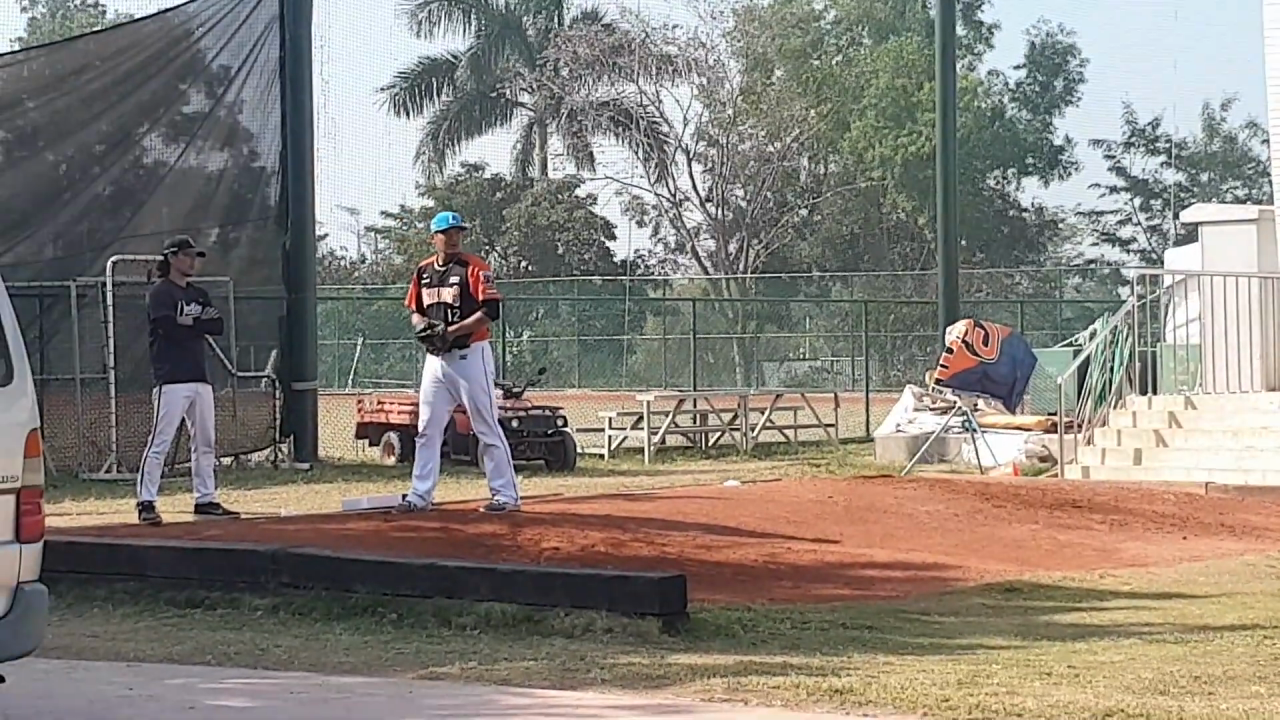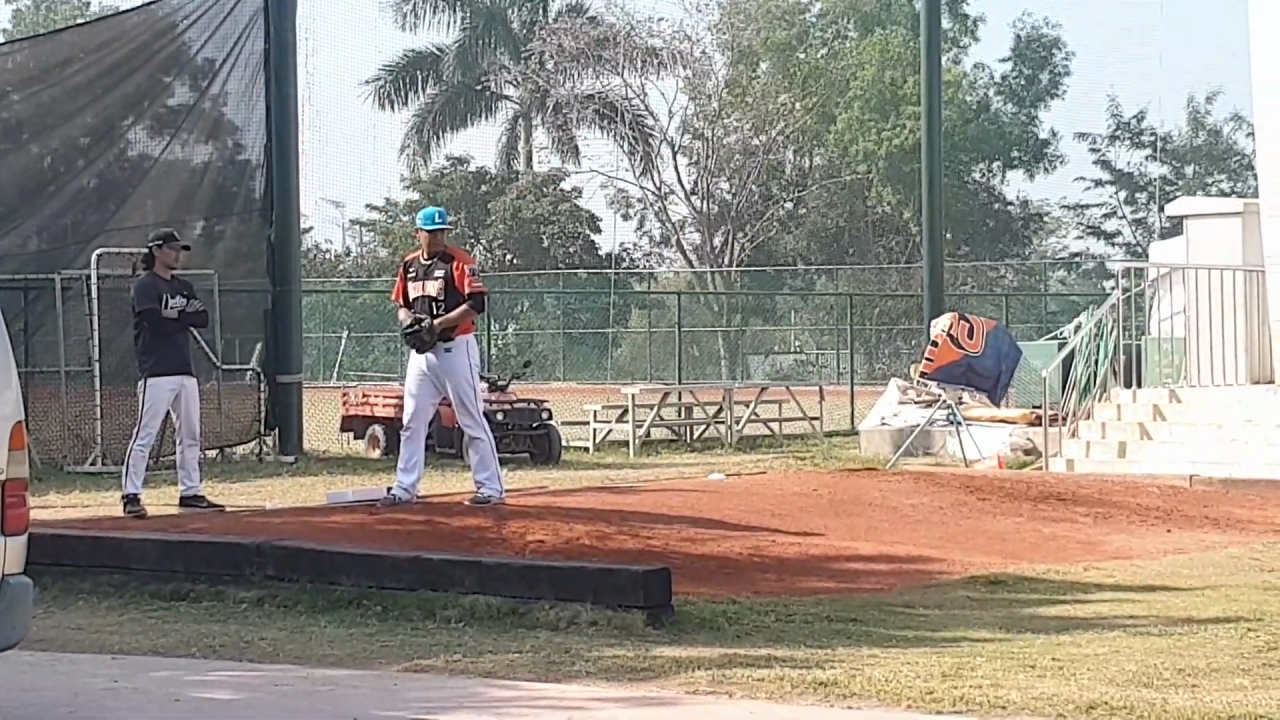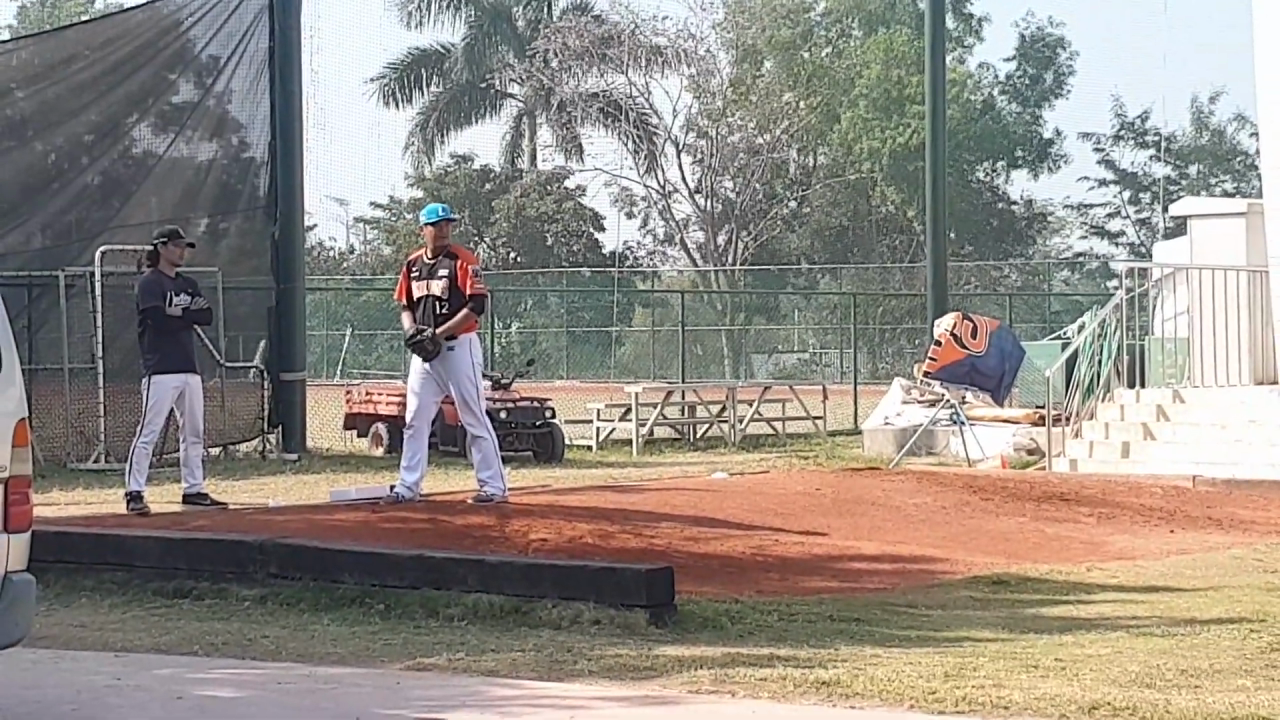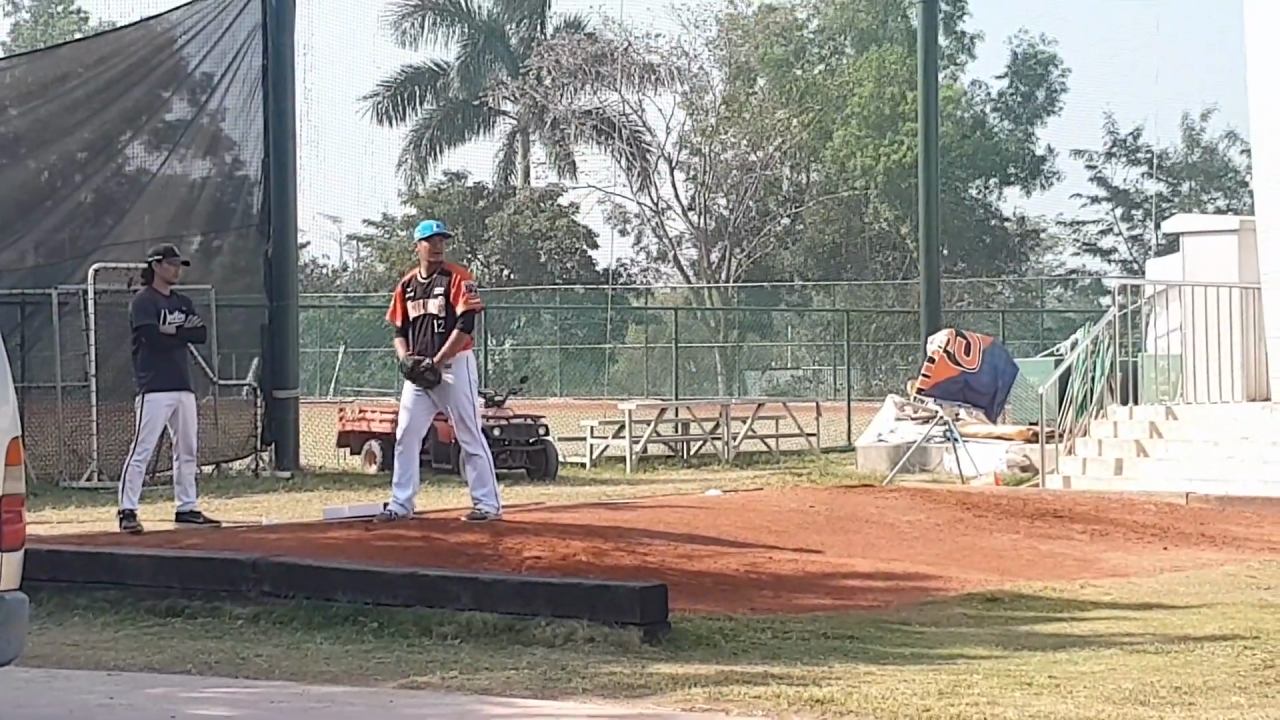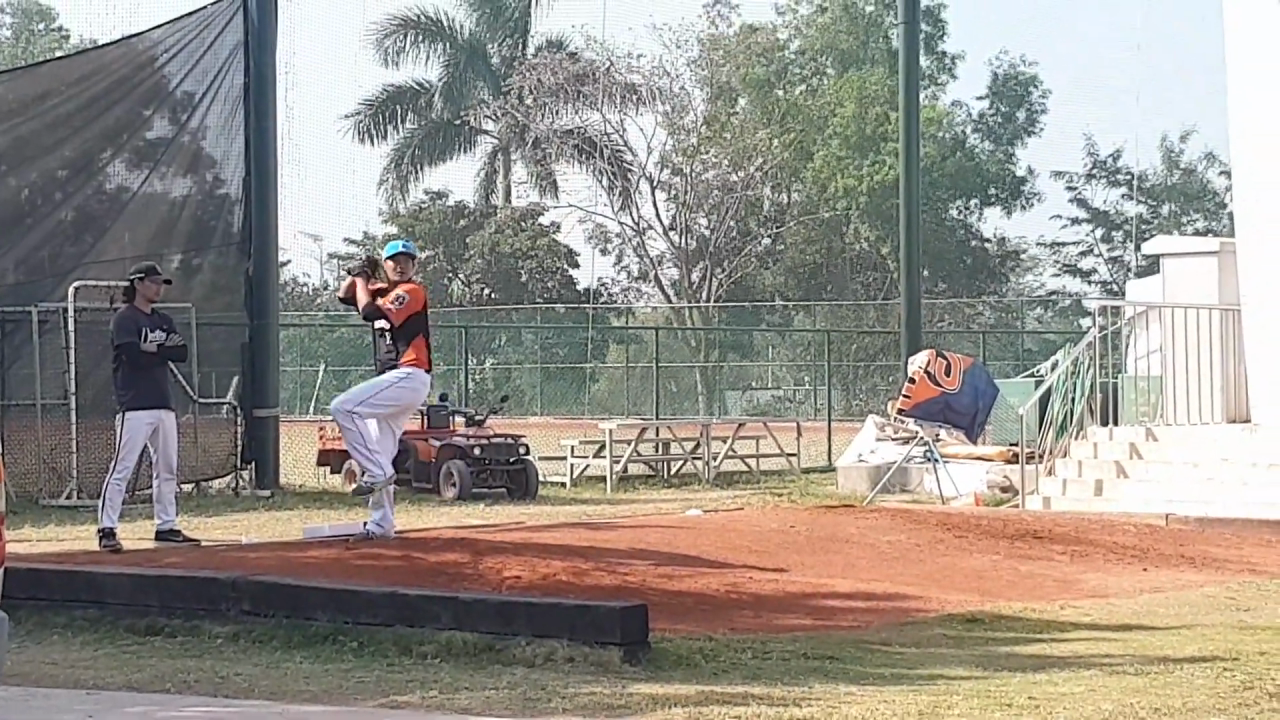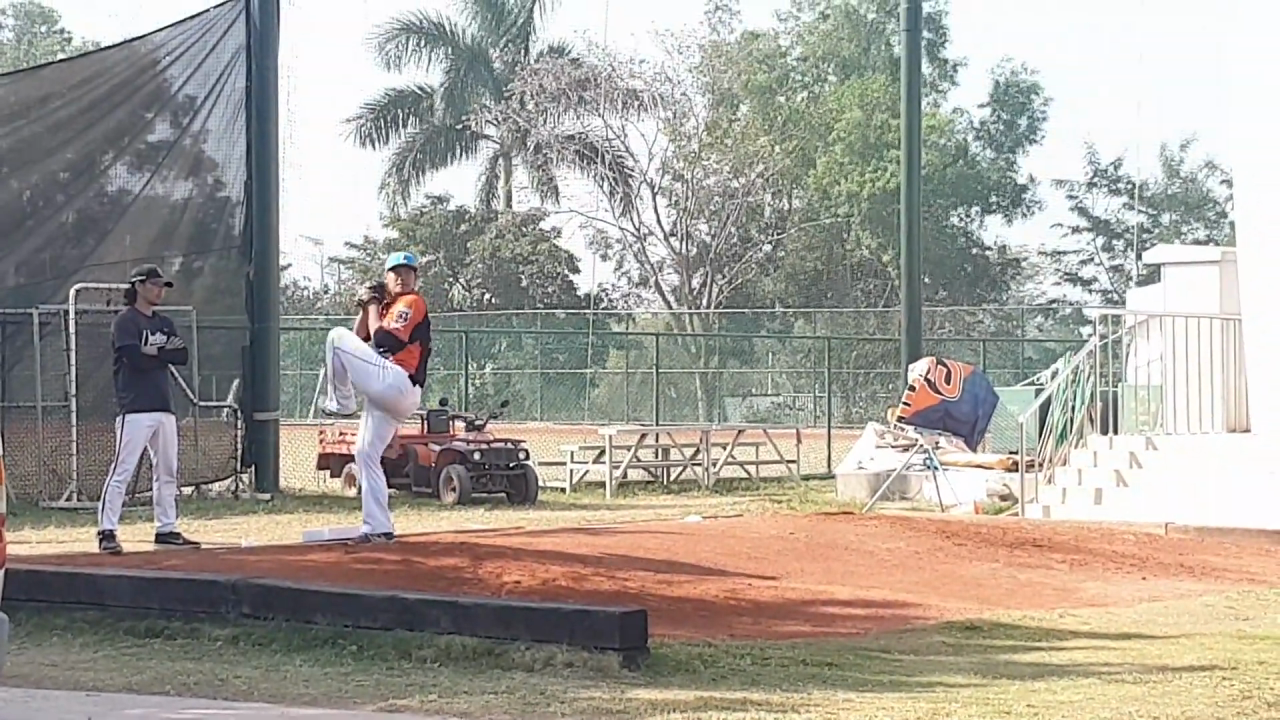
dt=0.4s
person 1, frame 1
left shoulder: (474, 267)
right shoulder: (423, 271)
left elbow: (490, 312)
right elbow: (415, 311)
left wrist: (451, 330)
right wrist: (422, 324)
left hip: (470, 356)
right hip: (436, 358)
left knee: (486, 427)
right knee: (427, 429)
left ankle: (506, 494)
right ankle: (420, 495)
person 1, frame 2
left shoulder: (460, 260)
right shoulder: (409, 264)
left elbow: (476, 303)
right elbow: (401, 304)
left wrist: (438, 323)
right wrist: (407, 318)
left hip: (455, 349)
right hip: (421, 352)
left knee: (472, 420)
right knee: (412, 421)
left ankle: (491, 487)
right ankle: (404, 488)
person 1, frame 3
left shoulder: (463, 260)
right shoulder: (412, 264)
left elbow: (477, 306)
right elbow: (406, 306)
left wrist: (439, 333)
right wrist: (411, 329)
left hip: (458, 347)
left knee: (474, 418)
right knee: (415, 420)
left ankle: (494, 486)
right ankle: (407, 486)
person 1, frame 4
left shoulder: (457, 277)
right shoulder: (406, 285)
left elbow: (465, 325)
right elbow: (400, 331)
left wrist: (438, 362)
right wrist: (405, 358)
left hip: (455, 366)
left knee: (469, 437)
right knee: (406, 435)
left ankle: (488, 504)
right ankle: (400, 504)
person 1, frame 5
left shoulder: (411, 292)
right shoulder: (382, 291)
left elbow: (370, 312)
right elbow: (345, 294)
left wrist: (362, 282)
right wrist: (356, 277)
left hip: (407, 379)
right hip: (389, 381)
left knee: (342, 408)
right knee: (378, 451)
left ankle: (376, 473)
right ankle: (380, 524)
person 1, frame 6
left shoulder: (411, 302)
right shoulder: (388, 306)
left elbow: (383, 337)
right elbow: (361, 337)
left wrist: (373, 305)
right wrist: (367, 306)
left hip: (395, 384)
right hip: (396, 395)
left knee: (337, 338)
right knee: (365, 455)
left ankle: (341, 401)
right ankle: (378, 528)
person 2, frame 1
left shoulder: (200, 294)
right shoulder: (160, 292)
left elbow: (218, 326)
right elbow: (170, 329)
left wrist: (190, 322)
right wrist: (201, 322)
left hip: (200, 378)
right hip: (172, 380)
left knee: (205, 442)
right knee: (160, 442)
left ankle: (205, 500)
right ankle: (146, 502)
person 2, frame 2
left shoulder: (184, 286)
right shoulder: (144, 285)
left elbow: (203, 318)
right elbow: (155, 322)
left wrist: (175, 315)
right wrist: (186, 315)
left hip: (185, 371)
right hip: (157, 373)
left knee: (190, 435)
right knee: (145, 435)
left ankle: (190, 493)
right ankle: (131, 495)
person 2, frame 3
left shoulder: (189, 284)
right shoulder: (149, 283)
left elbow: (207, 316)
right elbow: (160, 320)
left wrist: (179, 313)
right wrist: (190, 313)
left hip: (189, 368)
right hip: (161, 370)
left knee: (194, 433)
right knee: (149, 432)
left ankle: (194, 490)
right ankle: (134, 493)
person 2, frame 4
left shoulder: (183, 302)
right shoulder: (143, 301)
left elbow: (201, 334)
right elbow: (153, 338)
left wrist: (174, 330)
right wrist: (184, 332)
left hip: (183, 386)
right hip: (154, 388)
left knee: (187, 451)
right knee: (142, 451)
left ankle: (187, 508)
right ankle: (127, 511)
person 2, frame 5
left shoulder: (164, 320)
right shoulder: (124, 318)
left elbow: (182, 353)
right elbow: (134, 356)
left wrist: (154, 349)
right wrist: (165, 350)
left hip: (164, 405)
right hip: (135, 407)
left knee: (167, 469)
right knee: (122, 469)
left ankle: (166, 527)
right ankle: (107, 529)
person 2, frame 6
left shoulder: (165, 323)
right shoulder: (125, 321)
left elbow: (183, 356)
right elbow: (135, 359)
left wrist: (155, 351)
right wrist: (166, 353)
left hip: (164, 407)
right hip: (135, 409)
left knee: (167, 472)
right knee: (122, 471)
left ankle: (166, 529)
right ankle: (107, 532)
